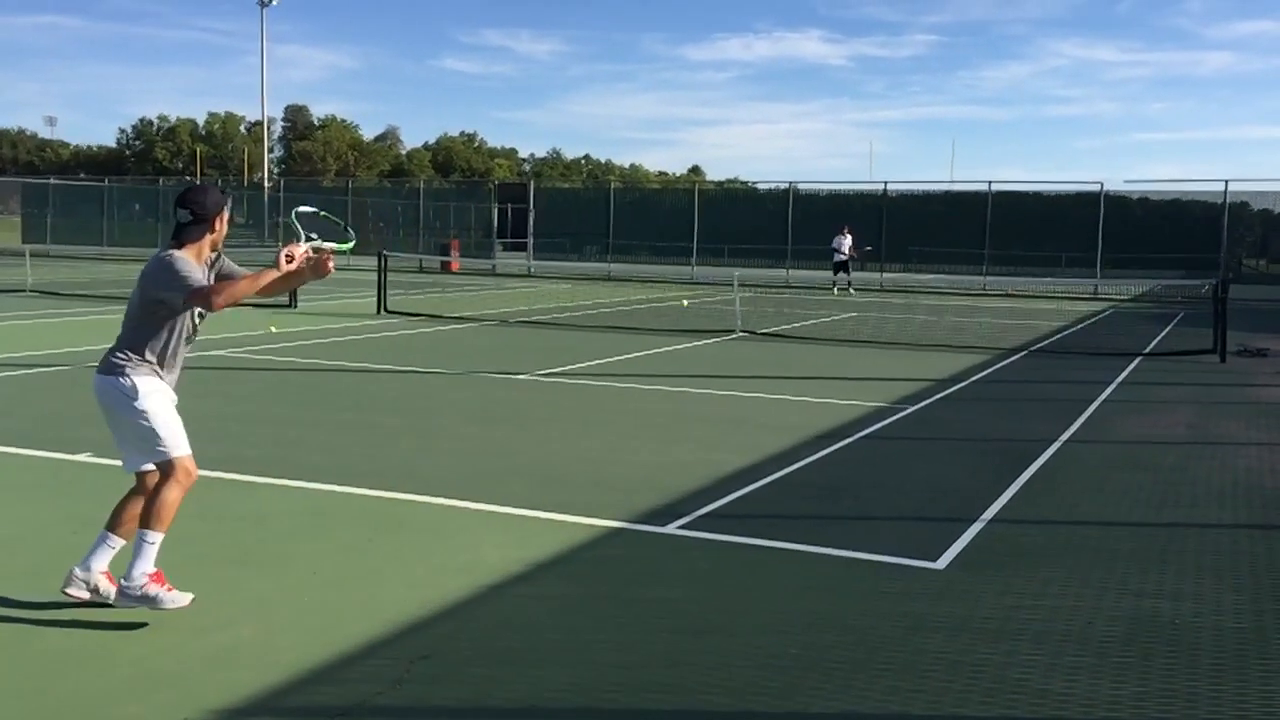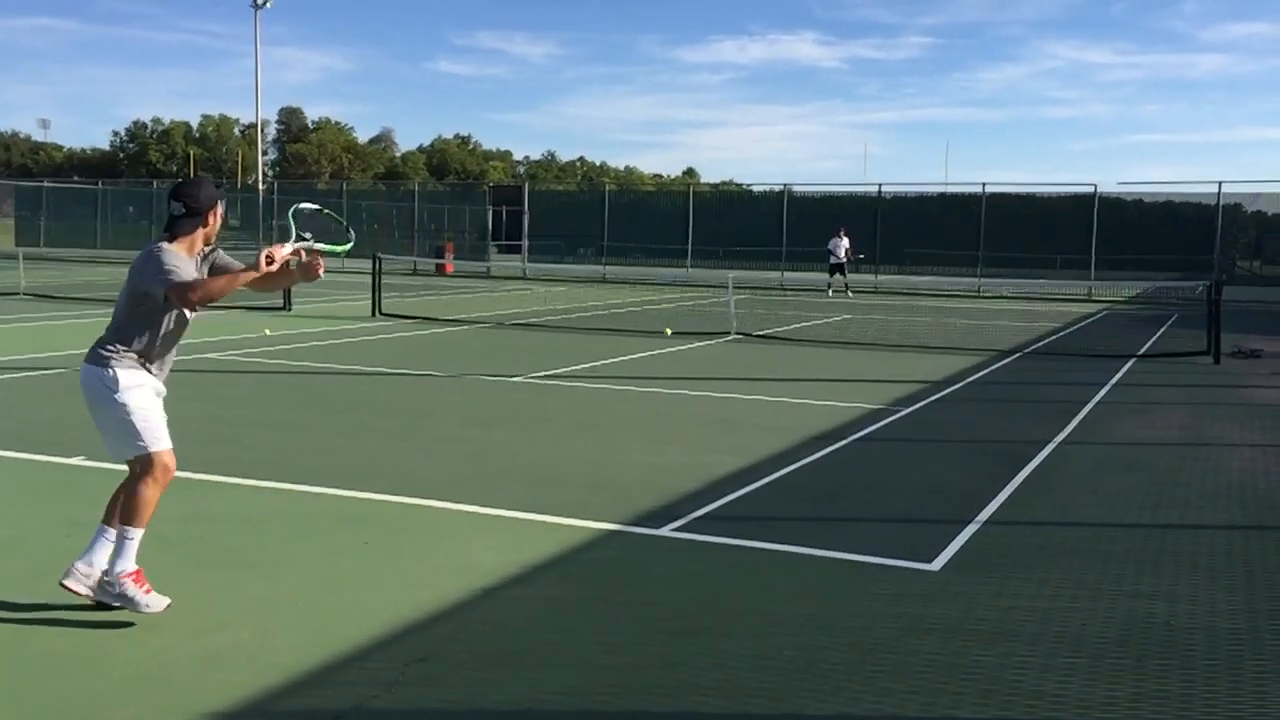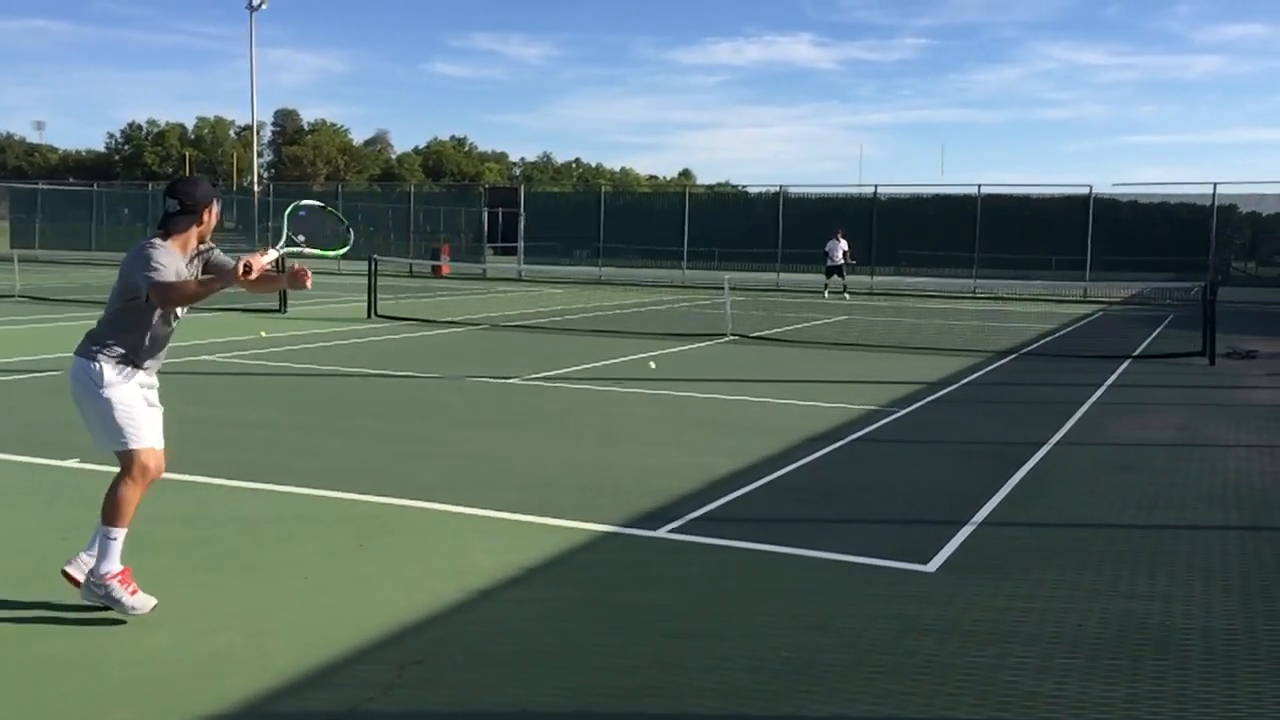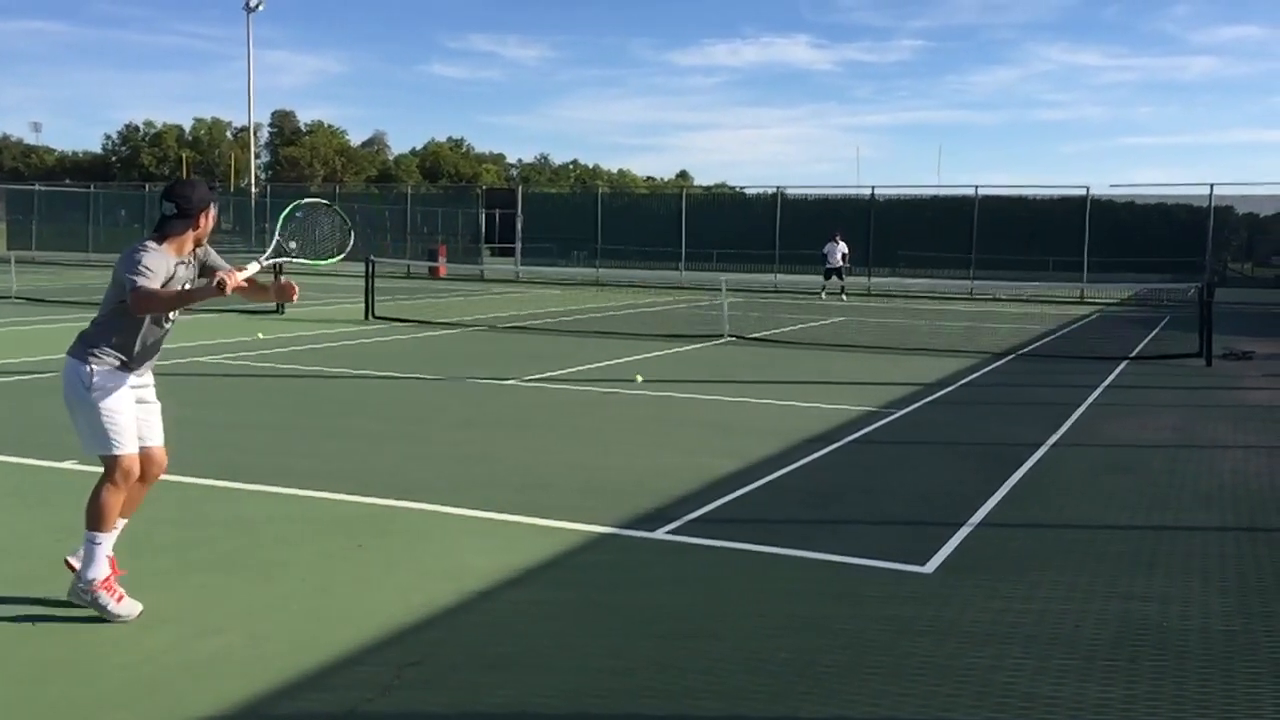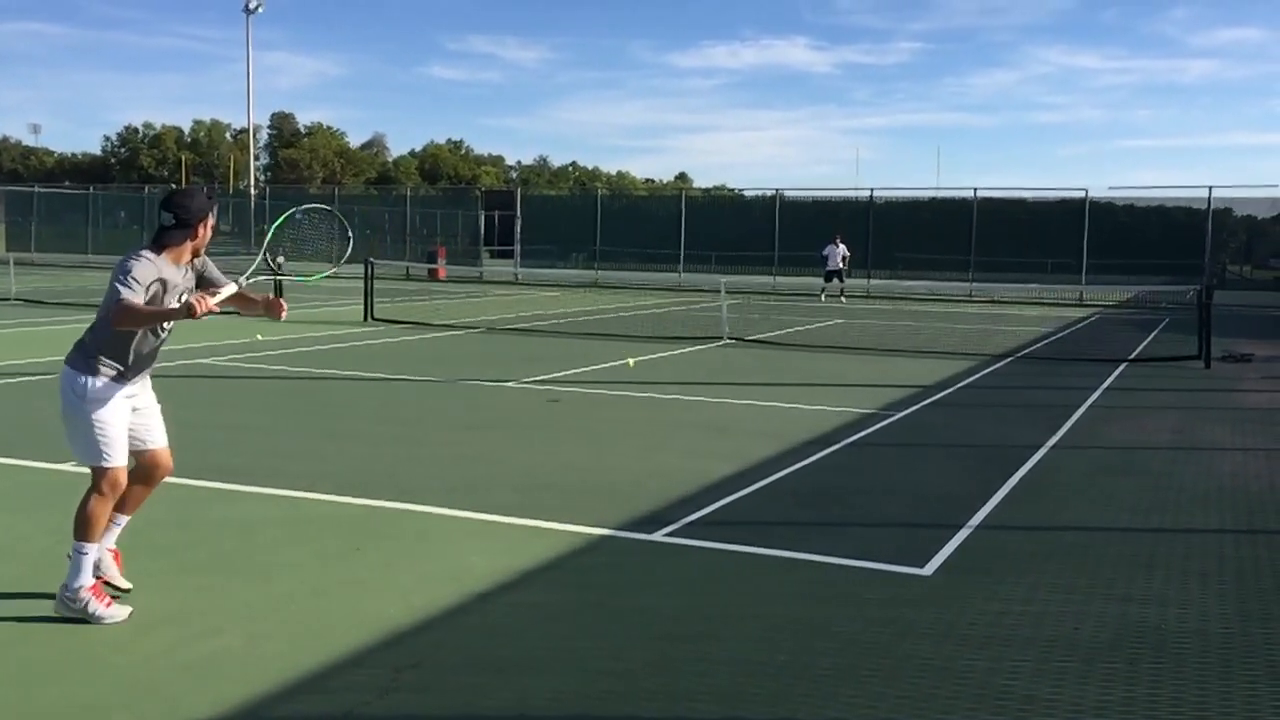
dt=0.4s
person 1, frame 1
left shoulder: (210, 263)
right shoulder: (170, 265)
left elbow: (261, 287)
right elbow: (214, 300)
left wrist: (307, 272)
right wrist: (276, 269)
left hip: (142, 384)
right hip: (130, 381)
left knee: (151, 484)
right knee: (180, 471)
left ankle: (88, 574)
right ankle: (139, 579)
person 1, frame 2
left shoulder: (205, 254)
right shoulder: (161, 258)
left elbow: (256, 282)
right elbow: (190, 295)
left wrist: (296, 274)
right wrist: (251, 271)
left hip: (140, 377)
right hip: (114, 374)
left knee: (145, 471)
right knee: (159, 467)
left ankle: (90, 569)
right ankle: (120, 574)
person 1, frame 3
left shoulder: (200, 252)
right shoulder: (152, 255)
left elbow: (248, 278)
right elbow: (166, 296)
left wrist: (285, 280)
right wrist: (228, 280)
left hip: (137, 373)
right hip: (104, 369)
left knee: (150, 469)
right knee: (139, 466)
left ankle: (90, 562)
right ankle: (105, 574)
person 1, frame 4
left shoulder: (197, 254)
right shoulder: (146, 258)
left elbow: (241, 284)
right elbow: (143, 302)
left wrist: (273, 291)
right wrist: (203, 291)
left hip: (135, 374)
right hip: (96, 370)
left knee: (152, 465)
right knee: (123, 470)
left ankle: (93, 556)
right ankle: (90, 580)
person 1, frame 5
left shoulder: (195, 263)
right shoulder: (142, 266)
left elbow: (235, 296)
right elbow: (120, 315)
left wrist: (263, 305)
right wrist: (176, 311)
left hip: (132, 381)
right hip: (93, 380)
left knee: (156, 465)
right knee: (110, 479)
left ankle: (101, 548)
right ankle: (76, 591)
